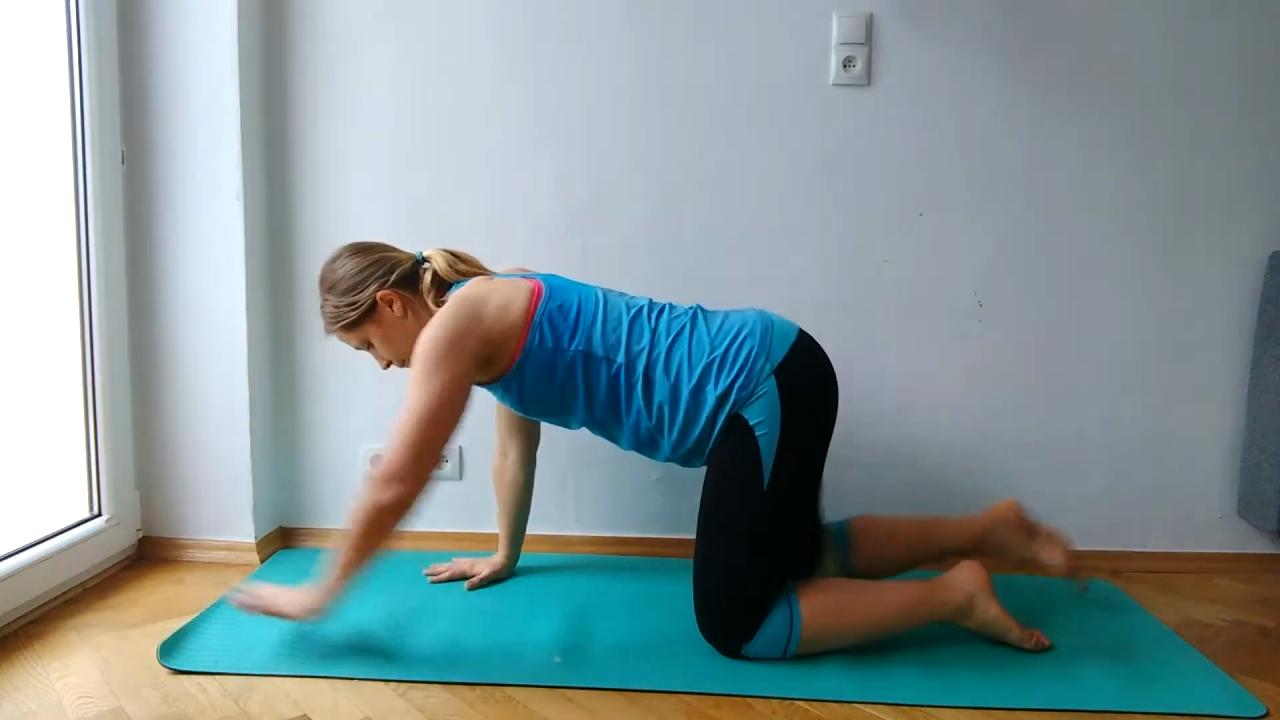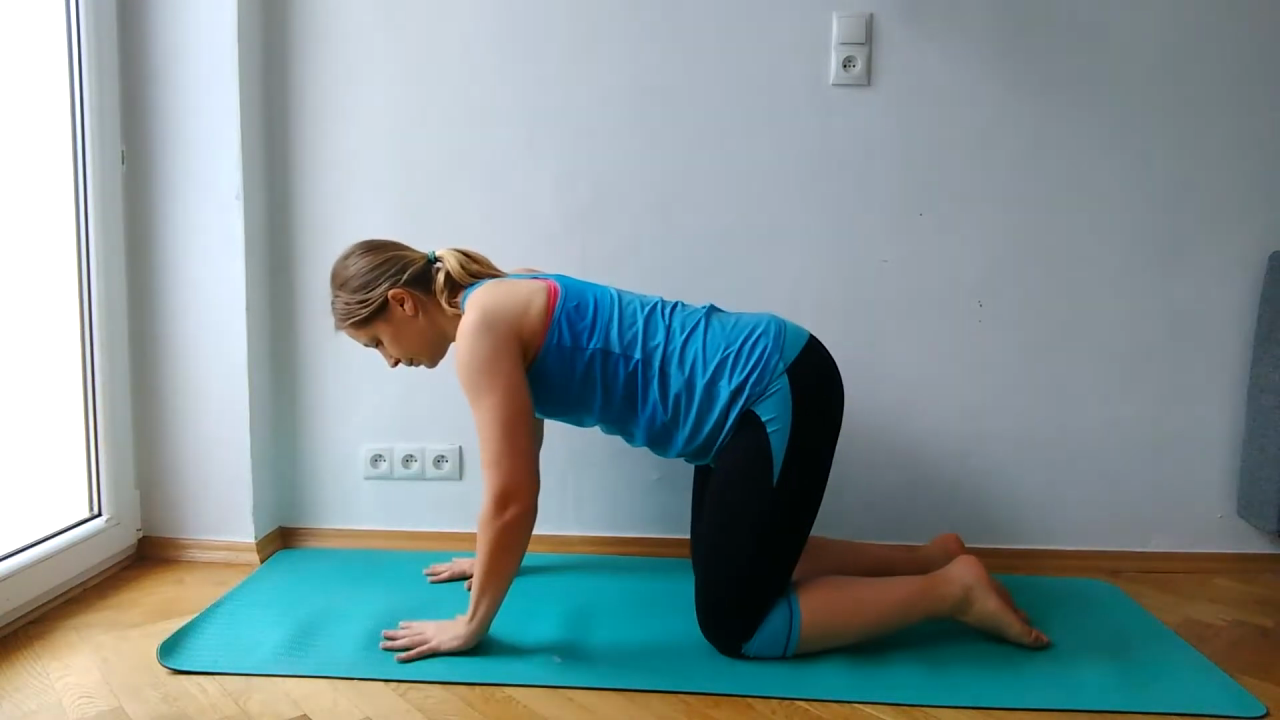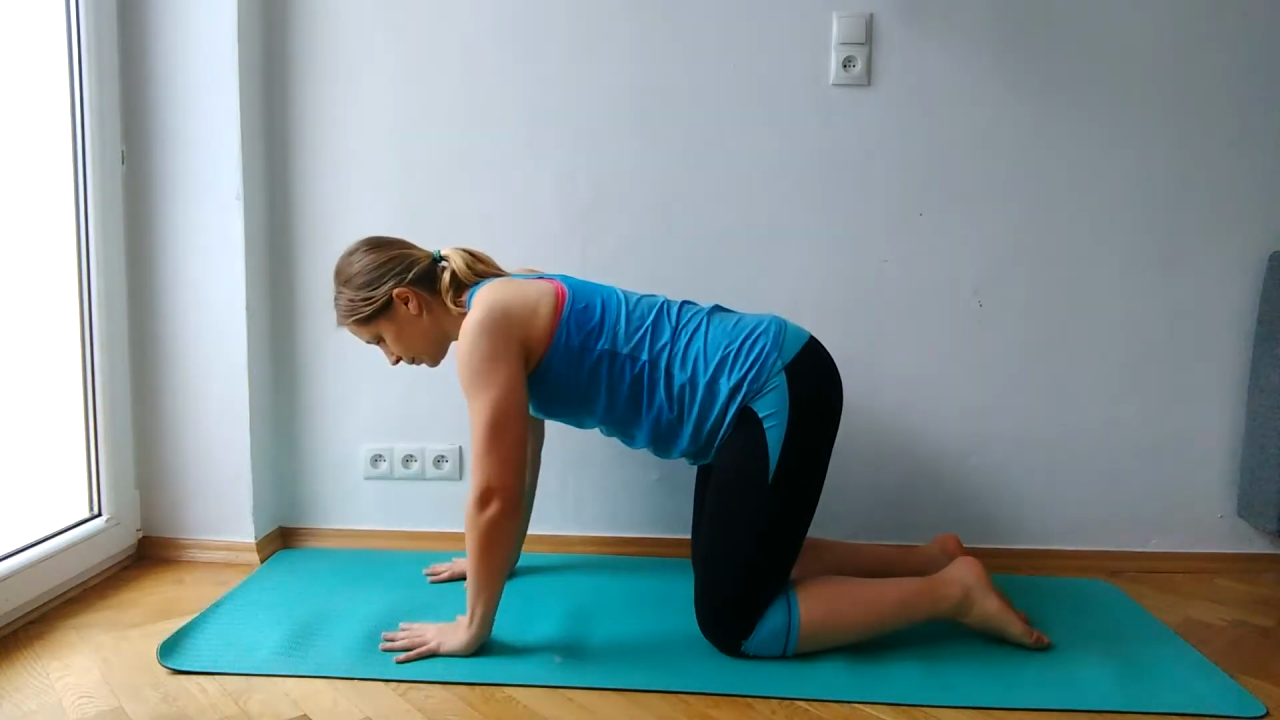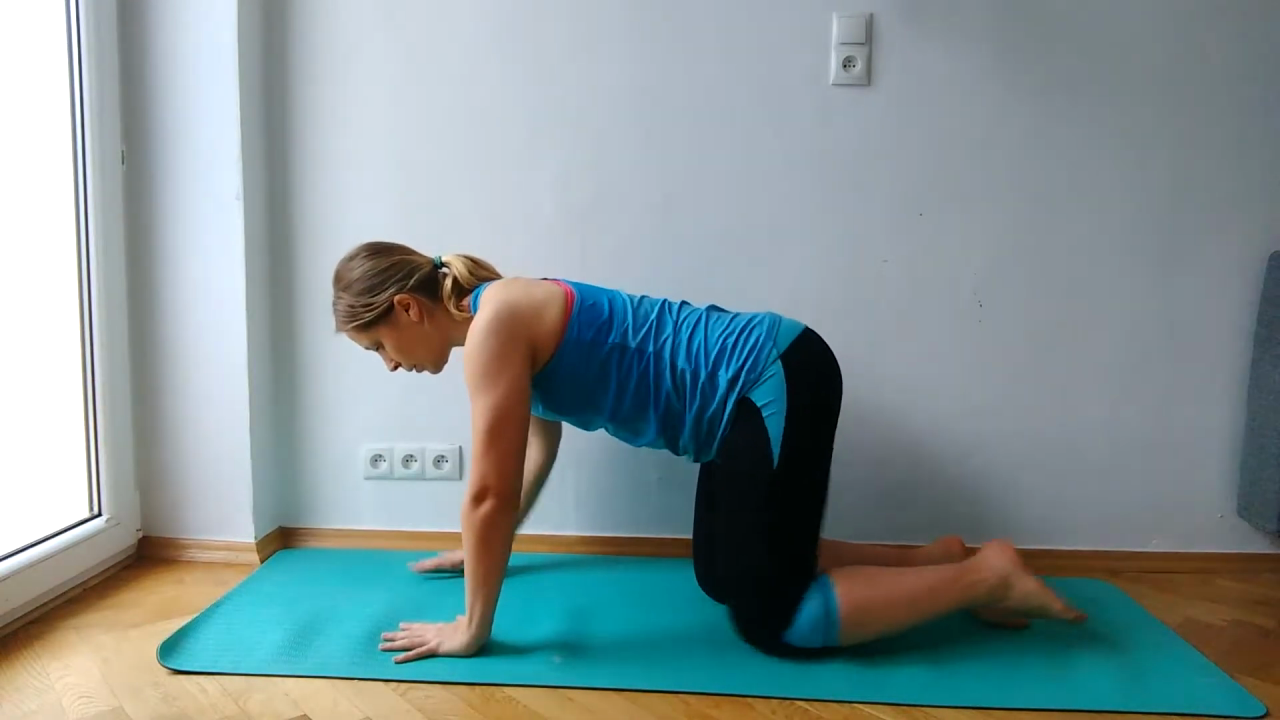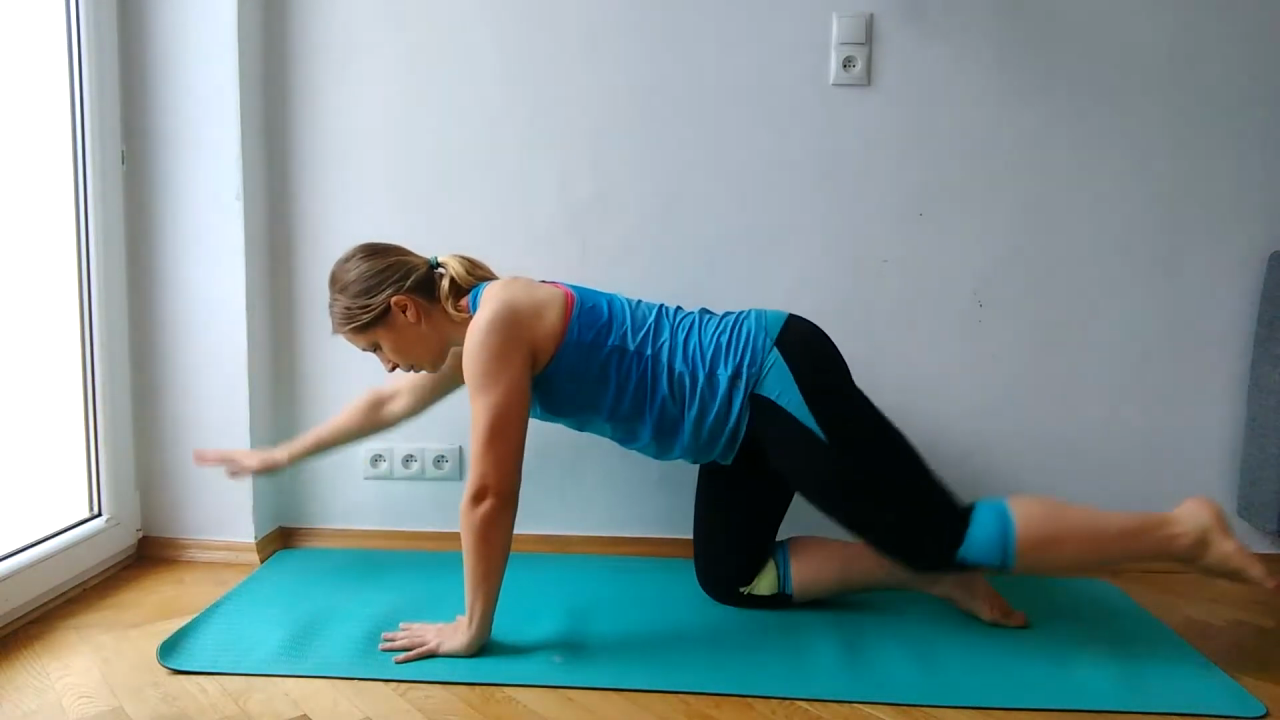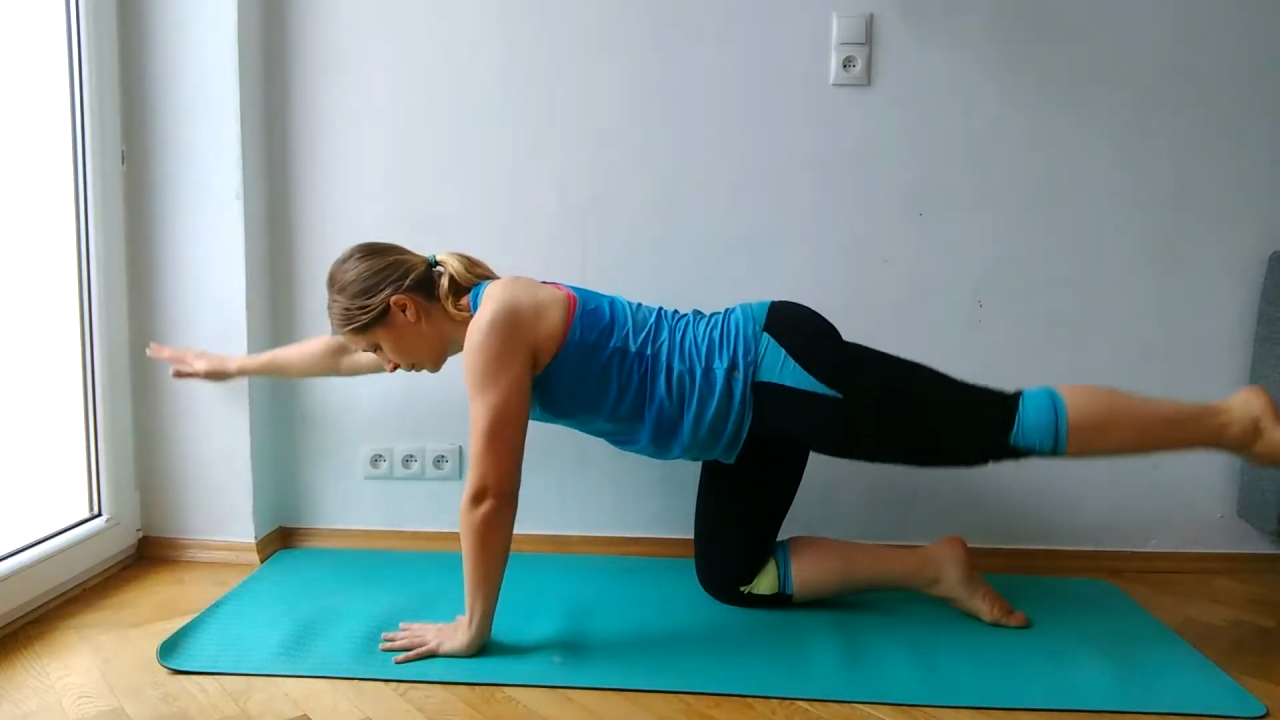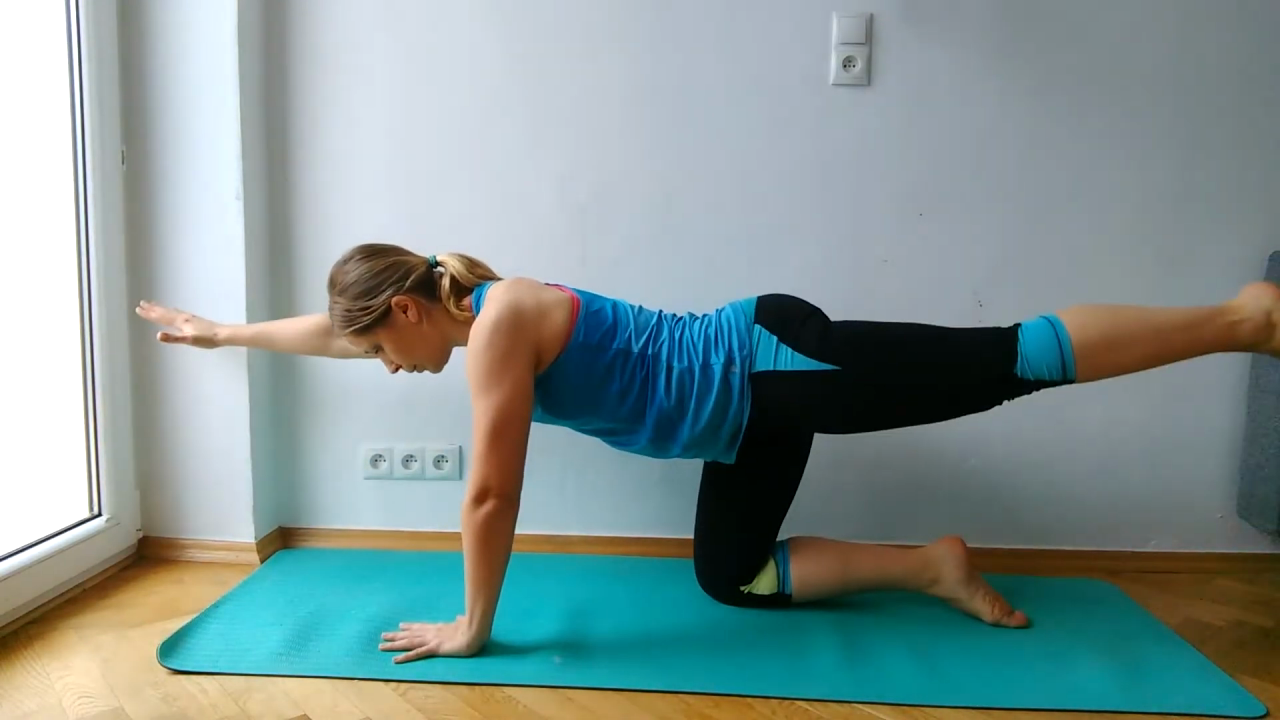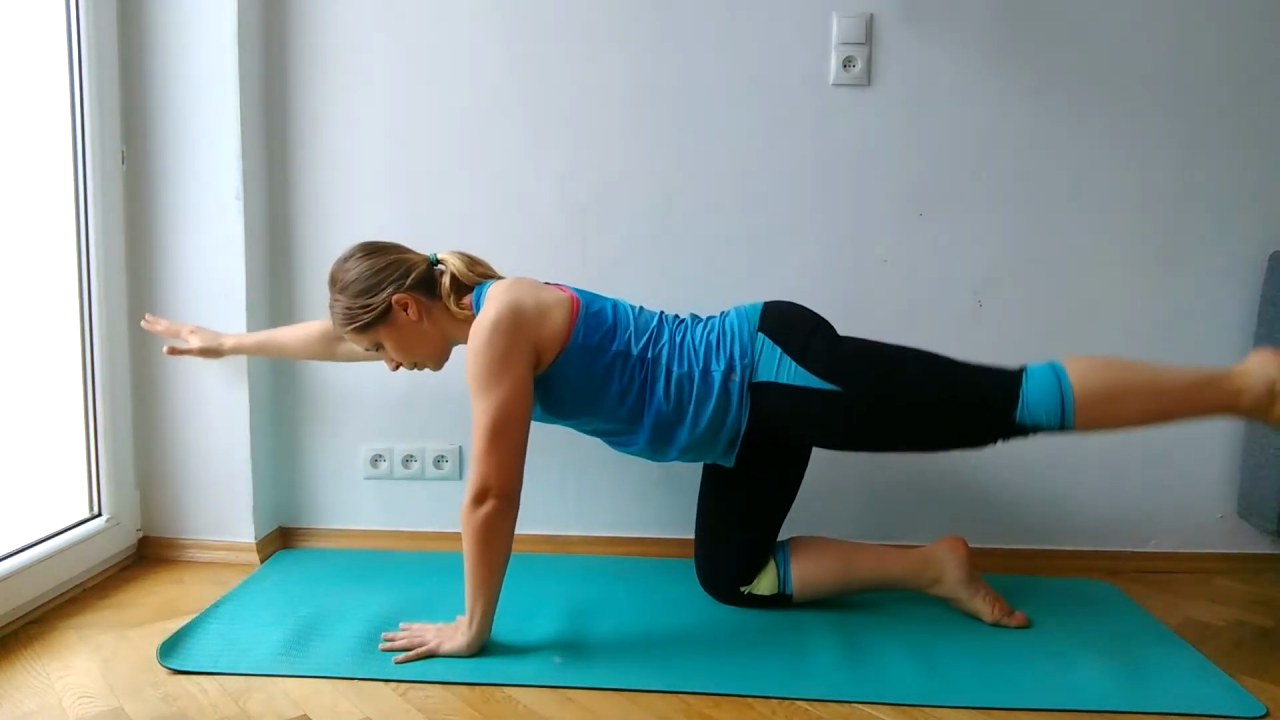
dt=0.4s
person 1, frame 1
left shoulder: (457, 322)
right shoulder: (492, 311)
left elbow: (394, 485)
right elbow: (516, 437)
left wrist: (318, 594)
right wrist: (502, 554)
left hip: (762, 390)
right hip: (765, 373)
left knee: (733, 623)
right knee: (801, 548)
left ankle: (955, 593)
right ankle: (1000, 526)
person 1, frame 2
left shoulder: (480, 325)
right shoulder: (503, 305)
left elbow: (512, 497)
right elbow: (523, 449)
left wrist: (470, 625)
right wrist: (493, 558)
left hip: (774, 391)
right hip: (758, 388)
left knee: (732, 624)
right knee: (731, 567)
left ankle: (951, 588)
right ankle: (931, 556)
person 1, frame 3
left shoulder: (484, 325)
right shoulder: (504, 307)
left elbow: (494, 494)
right elbow: (523, 462)
left wrist: (472, 626)
right wrist: (498, 557)
left hip: (774, 391)
right hip: (756, 390)
left knee: (731, 623)
right knee: (739, 564)
left ankle: (952, 591)
right ankle: (930, 558)
person 1, frame 4
left shoulder: (492, 327)
right shoulder: (507, 320)
left elbow: (490, 492)
right elbow: (538, 452)
left wrist: (471, 627)
right wrist: (483, 554)
left hip: (776, 383)
right hip: (755, 391)
left knee: (770, 622)
right knee: (722, 576)
left ankle: (984, 576)
right ankle: (934, 559)
person 1, frame 5
left shoulder: (492, 326)
right shoulder: (478, 322)
left elbow: (489, 496)
right elbow: (393, 405)
left wrist: (471, 627)
right wrist: (279, 454)
left hip: (773, 376)
right hip: (746, 398)
left knee: (937, 533)
right knee: (730, 578)
left ankle: (1179, 530)
right ankle: (954, 566)
person 1, frame 6
left shoulder: (491, 328)
right shoulder: (465, 312)
left elbow: (488, 498)
right elbow: (342, 354)
left wrist: (471, 628)
right wrist: (232, 364)
left hip: (771, 367)
right hip: (747, 396)
left knee: (997, 425)
right knee: (730, 578)
right ankle: (935, 568)
person 1, frame 7
left shoulder: (497, 326)
right shoulder: (463, 309)
left elbow: (490, 497)
right elbow: (334, 326)
left wrist: (471, 628)
right wrist: (218, 331)
left hip: (775, 361)
right hip: (753, 397)
left knee: (1006, 359)
right knee: (731, 577)
right ankle: (932, 567)
person 1, frame 8
left shoulder: (494, 326)
right shoulder: (468, 309)
left elbow: (490, 497)
right elbow: (339, 332)
left wrist: (469, 630)
right wrist: (226, 340)
left hip: (773, 371)
right hip: (751, 404)
left knee: (1008, 399)
right knee: (730, 580)
right ankle: (931, 567)
